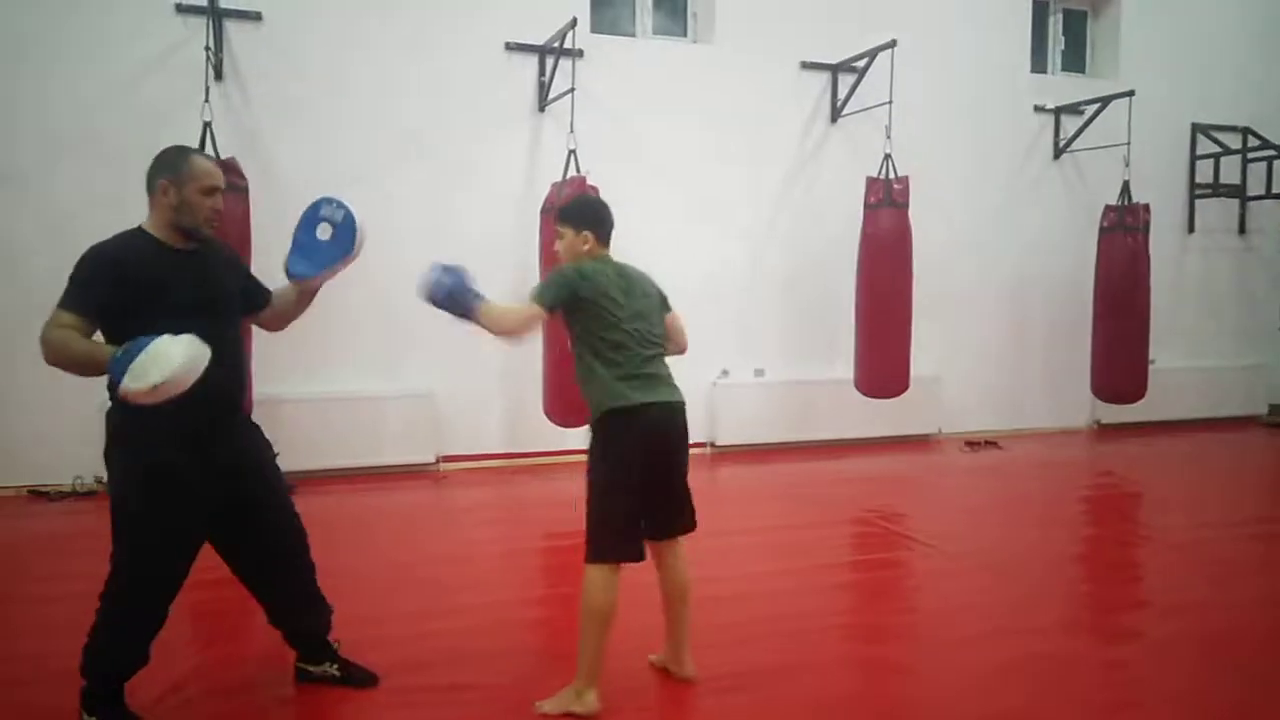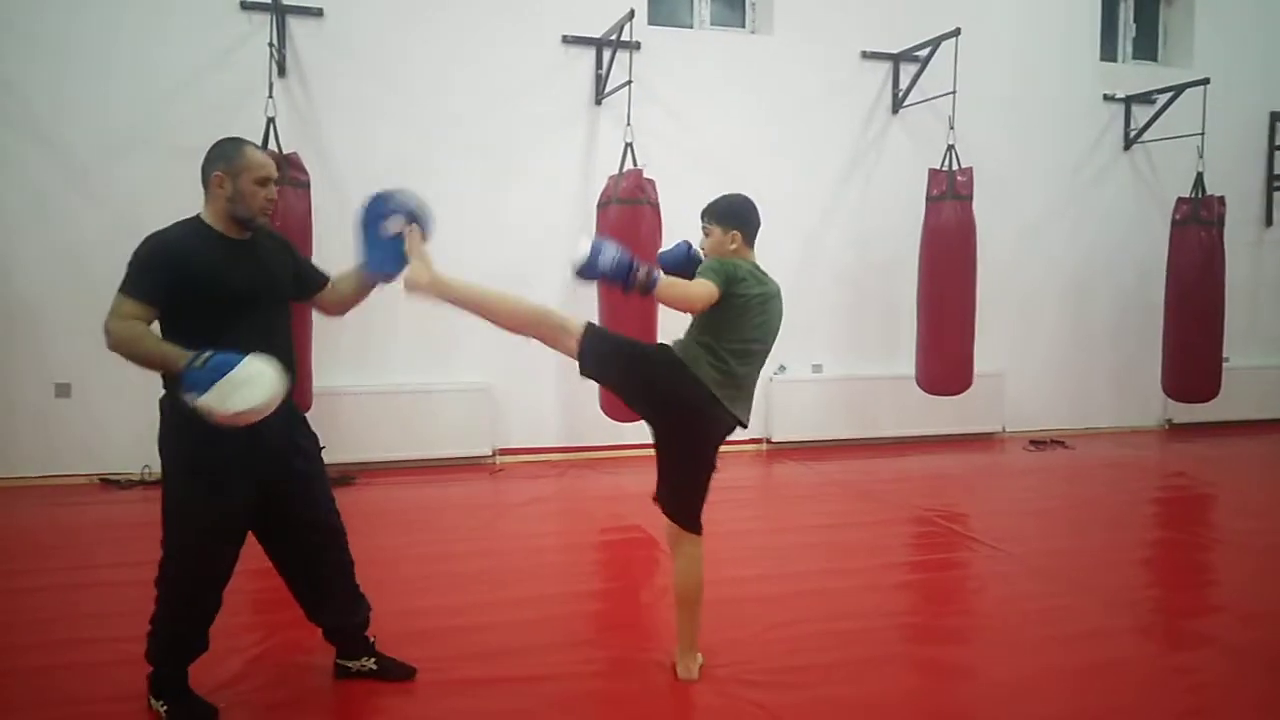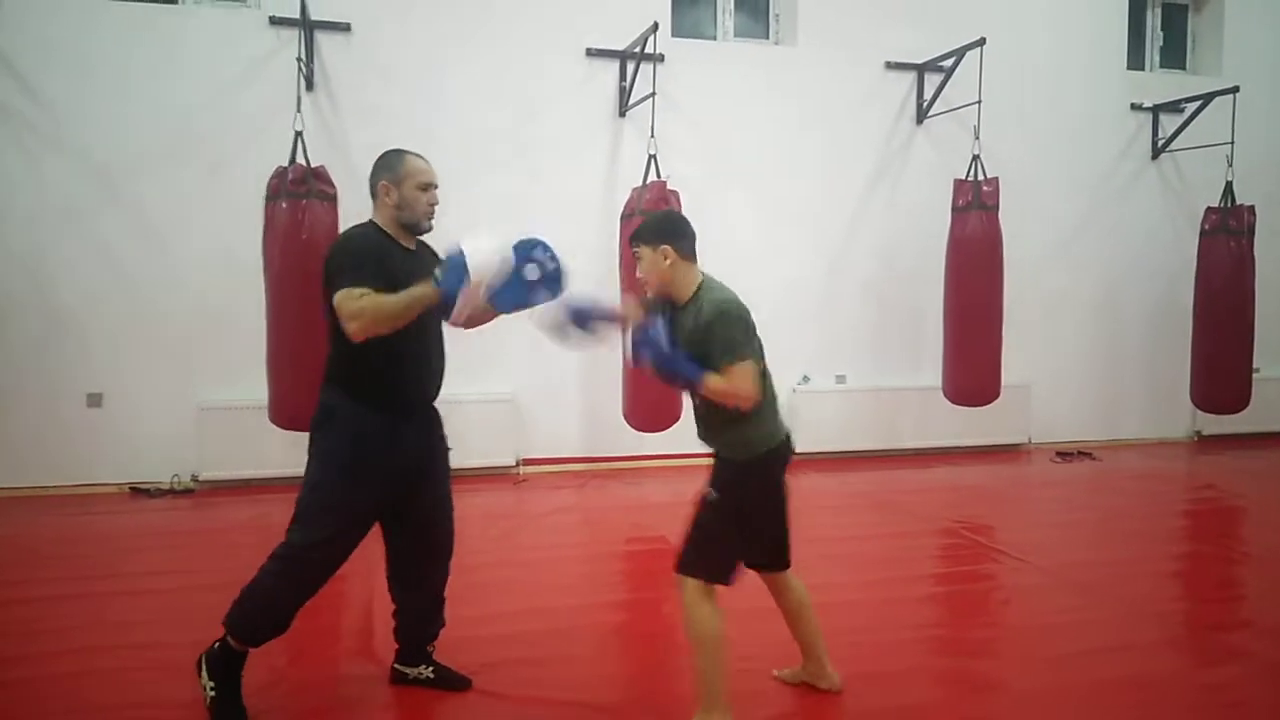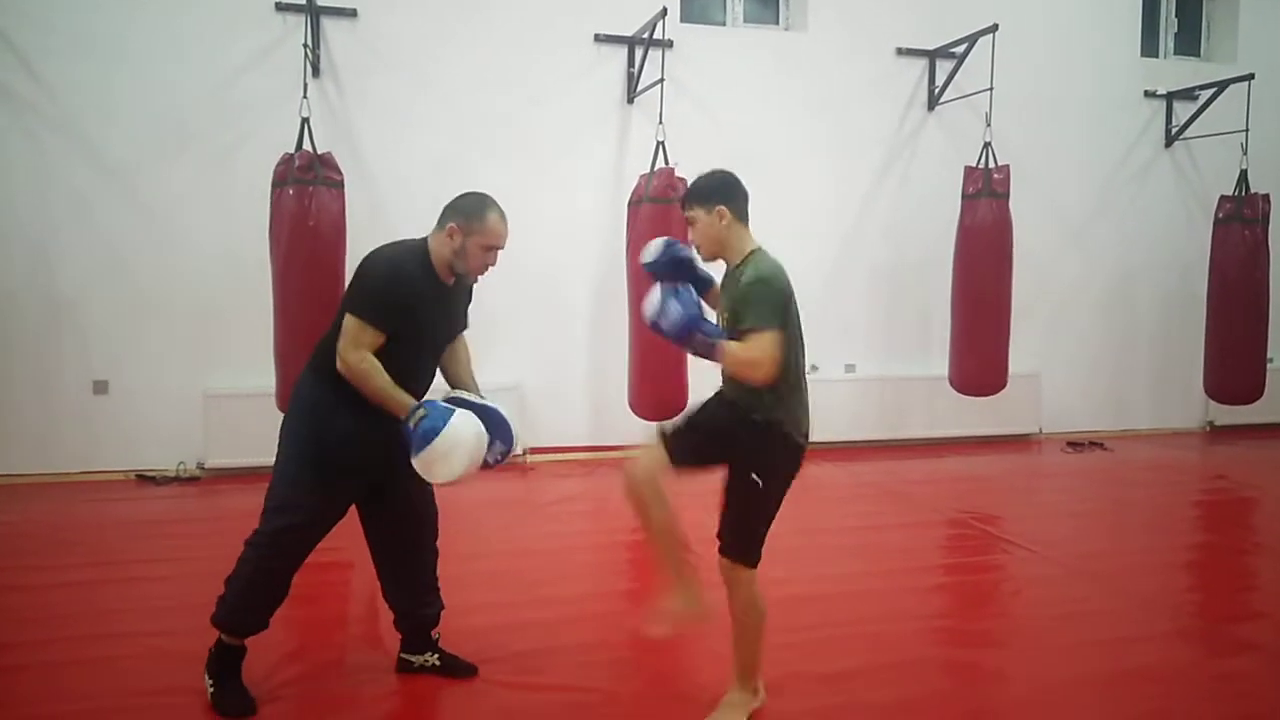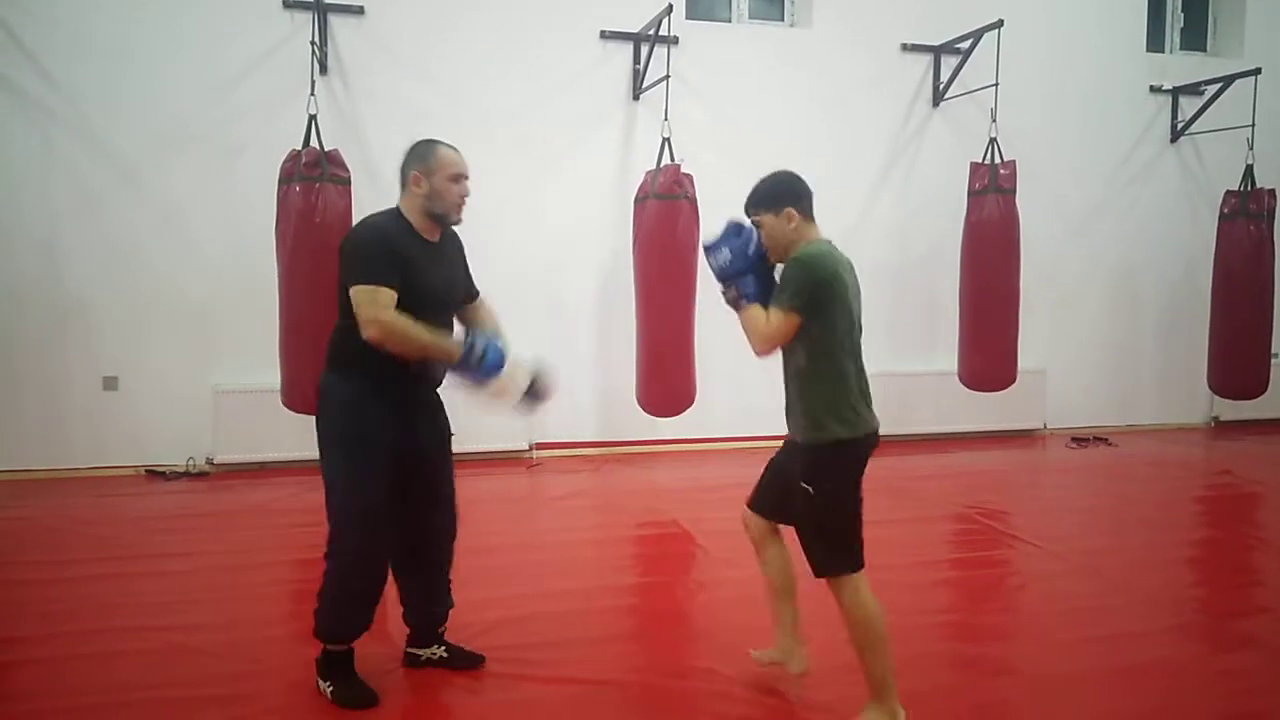
dt=1s
person 1, frame 1
left shoulder: (217, 258)
right shoulder: (113, 259)
left elbow: (273, 315)
right elbow: (56, 340)
left wrist: (314, 276)
right wrist: (116, 357)
left hip: (230, 434)
right hip: (156, 446)
left knee: (281, 543)
right knee: (145, 573)
left ankle: (315, 654)
person 1, frame 2
left shoulder: (272, 247)
right shoulder: (170, 249)
left elbow: (331, 298)
right elbow: (120, 329)
left wrist: (377, 267)
right wrist: (187, 363)
left hip: (279, 425)
right hip: (206, 435)
left knee: (321, 536)
right knee: (196, 560)
left ankle: (353, 649)
person 1, frame 3
left shoulder: (424, 253)
right shoulder: (357, 249)
left elbow: (465, 311)
right elbow: (361, 323)
right wrist: (438, 287)
left hip: (417, 426)
right hip: (356, 427)
left knee: (429, 542)
right knee: (315, 547)
left ankle: (414, 656)
right ankle: (224, 660)
person 1, frame 4
left shoulder: (458, 282)
right shoulder: (391, 270)
left elbow: (450, 340)
right elbow: (351, 357)
left wrist: (472, 399)
right wrist: (412, 411)
left hip: (393, 423)
right hip: (330, 419)
left knee: (413, 530)
right knee: (285, 535)
left ankle: (419, 644)
right ankle: (225, 657)
person 1, frame 5
left shoulder: (448, 244)
right shoulder: (374, 238)
left elbow: (474, 309)
right elbow: (375, 325)
left wrist: (501, 355)
right wrist: (460, 354)
left hip: (417, 405)
right hip: (359, 405)
left knee: (432, 525)
right knee: (362, 534)
left ankle: (424, 639)
right ankle: (334, 657)
person 2, frame 1
left shoulder: (574, 278)
right shoulder: (642, 282)
left elbow: (513, 323)
right elbow: (678, 341)
left wrist: (460, 296)
left hip: (622, 421)
right hip: (667, 412)
left knee: (603, 560)
right knee: (668, 543)
right ankle: (679, 655)
person 2, frame 2
left shoulder: (724, 268)
right shoulder: (772, 292)
left elbow: (694, 300)
left wrist: (636, 274)
left hip: (678, 380)
right hip: (714, 413)
left knee: (559, 326)
right knee: (686, 533)
left ankle: (434, 280)
right ankle: (687, 655)
person 2, frame 3
left shoulder: (719, 309)
right shoulder: (674, 301)
left elbow: (744, 393)
right elbow: (647, 321)
left wrist: (678, 368)
left hip: (749, 458)
right hip: (765, 449)
left knee: (695, 581)
right knee: (774, 567)
right ankle: (819, 668)
person 2, frame 4
left shoulder: (764, 279)
right shoulder: (736, 271)
left elbow: (759, 368)
right elbow: (723, 311)
left wrist: (692, 330)
right wrist: (685, 278)
left hip: (772, 432)
right hip: (734, 410)
left knee: (736, 562)
right knee: (640, 470)
right ankle: (686, 588)
person 2, frame 5
left shoulder: (808, 265)
right shoulder: (827, 260)
left elbow: (765, 339)
right elbow: (785, 326)
left wrist: (740, 283)
right wrist: (753, 282)
left hip: (832, 438)
right hip: (820, 430)
left knee: (842, 573)
right knee: (760, 518)
right ankle: (788, 646)
